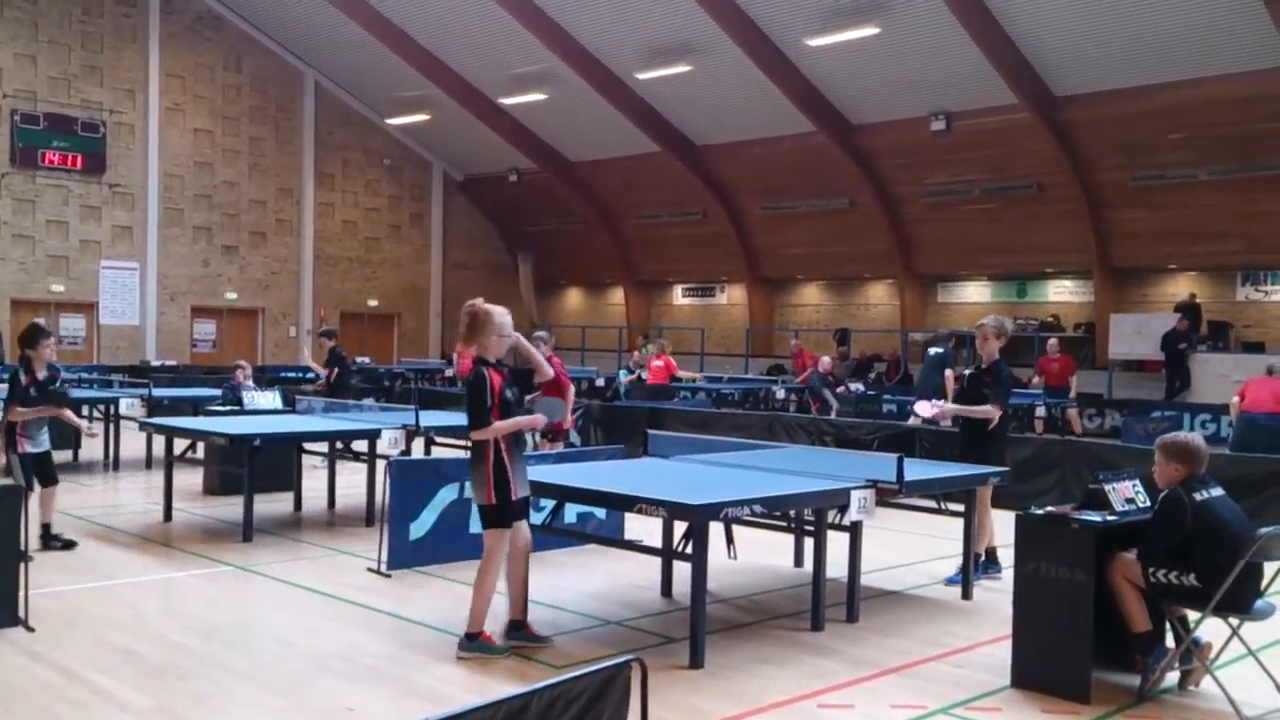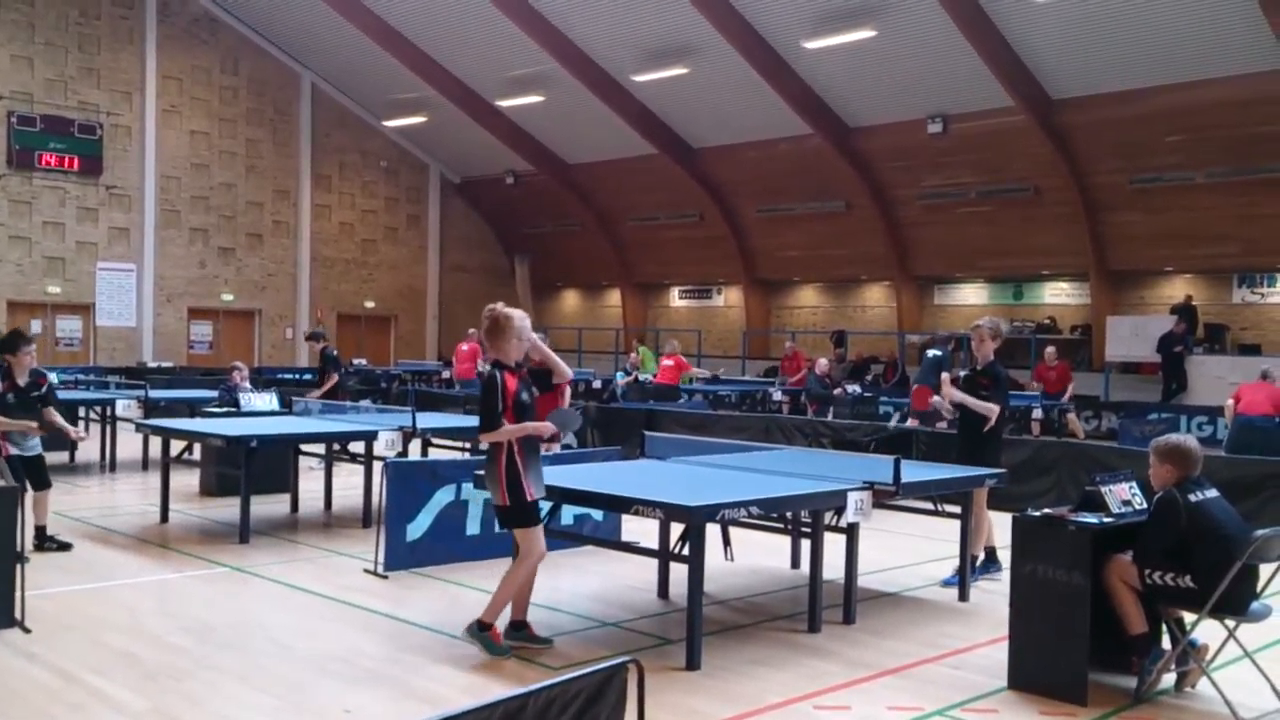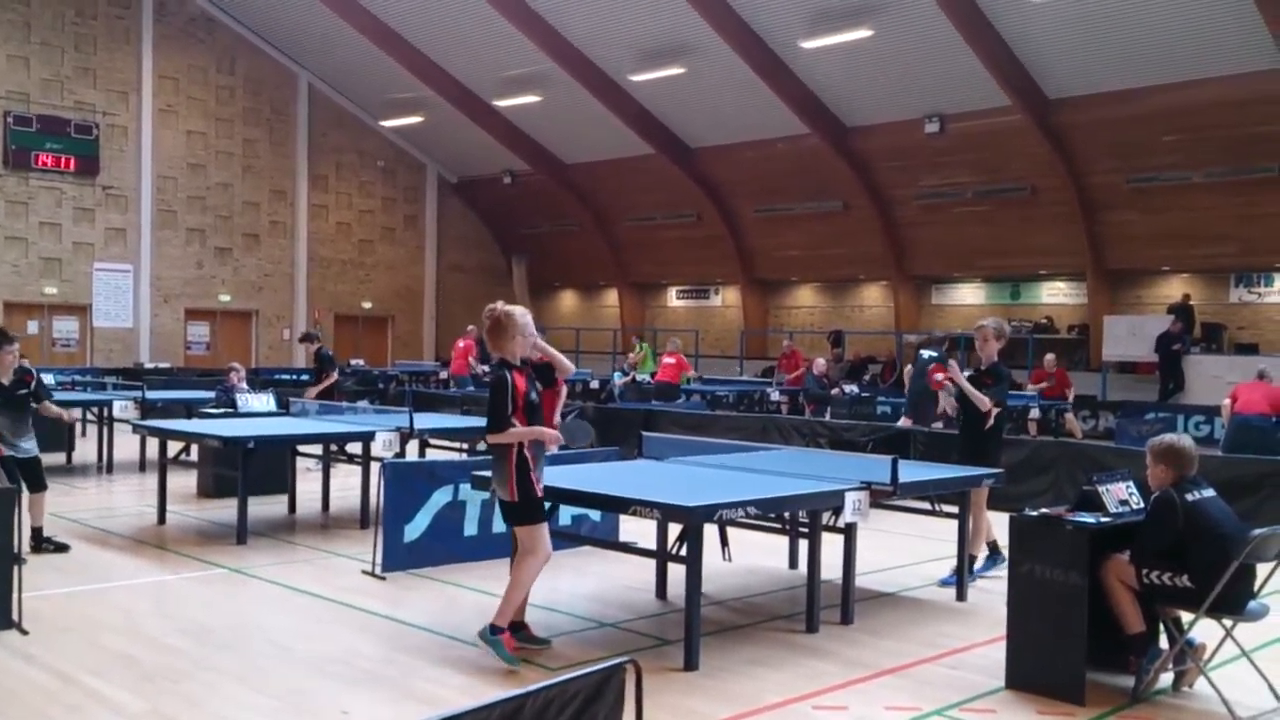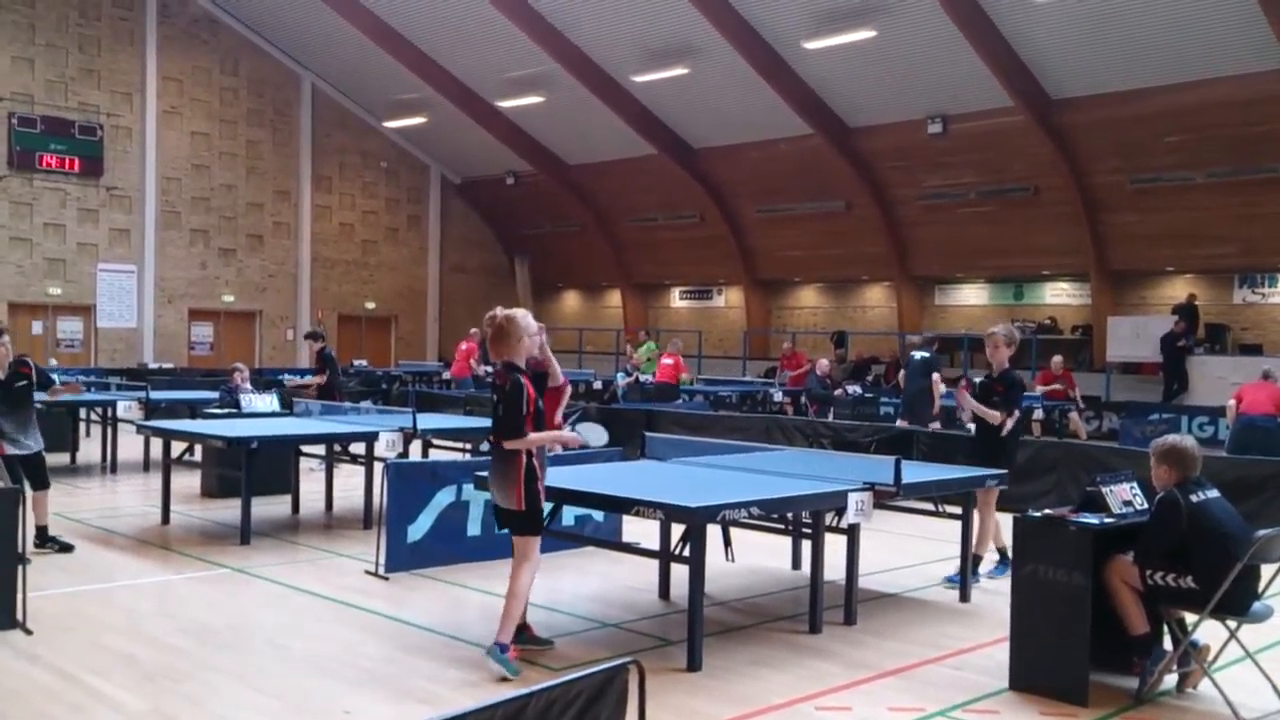
dt=0.2s
person 1, frame 1
left shoulder: (500, 372)
right shoulder: (480, 377)
left elbow: (545, 374)
right elbow: (478, 431)
left wrist: (522, 343)
right wrist: (522, 421)
left hip: (511, 471)
right hip: (493, 473)
left knee: (521, 546)
right knee: (496, 554)
left ankle: (517, 625)
right ankle: (472, 637)
person 1, frame 2
left shoulder: (521, 374)
right shoulder: (495, 379)
left elbow: (564, 375)
right elbow: (486, 433)
left wrist: (538, 347)
right wrist: (531, 428)
left hip: (526, 473)
right hip: (509, 476)
left knee: (529, 551)
right knee: (534, 552)
left ankle: (517, 625)
right ankle: (484, 624)
person 1, frame 3
left shoulder: (525, 371)
right shoulder: (504, 378)
left elbow: (567, 371)
right elbow: (494, 433)
left wrist: (541, 345)
right wrist: (538, 432)
left hip: (515, 473)
right hip: (518, 474)
left knee: (527, 550)
right knee: (539, 552)
left ankle: (516, 626)
right ankle: (496, 628)
person 1, frame 4
left shoulder: (506, 376)
right shoulder: (517, 382)
right elbow: (512, 439)
left wrist: (544, 352)
right wrist: (558, 436)
left hip: (502, 477)
right hip: (520, 479)
left knee: (522, 558)
right knee: (527, 562)
left ankle: (518, 628)
right ankle: (500, 646)
person 2, frame 1
left shoulder: (1003, 374)
right shoulder: (971, 373)
left elbow: (993, 411)
right elbow: (959, 406)
left wrist: (957, 409)
right wrist: (944, 407)
left hip: (990, 448)
right hip: (969, 445)
left knee: (981, 504)
right knee: (979, 504)
left ankle: (973, 564)
right ankle: (991, 560)
person 2, frame 2
left shoulder: (999, 376)
right shoulder: (967, 375)
left elbow: (994, 411)
right elbow: (955, 411)
left wrist: (962, 397)
left hip: (986, 449)
right hip: (966, 447)
left knee: (977, 505)
right knee: (977, 505)
left ankle: (969, 566)
right ankle: (990, 560)
person 2, frame 3
left shoulder: (1001, 375)
right shoulder: (971, 374)
left elbow: (985, 404)
right elbow: (955, 410)
left wrist: (959, 380)
right wrist: (947, 390)
left hip: (985, 448)
right hip: (967, 445)
left knee: (977, 505)
right knee: (974, 504)
left ankle: (966, 567)
right ankle: (995, 553)
person 2, frame 4
left shoulder: (1013, 382)
right shoulder: (983, 381)
left elbow: (999, 418)
left wrist: (970, 404)
right wrist: (963, 403)
left hip: (999, 452)
right hip: (980, 450)
left knee: (985, 506)
right knee: (985, 507)
left ankle: (973, 567)
right ankle: (1004, 558)
person 3, frame 1
left shoulder: (1175, 498)
right shoulder: (1212, 490)
left elbow: (1148, 554)
left wrist: (1134, 554)
right wrist: (1140, 554)
left hip: (1218, 588)
right hip: (1243, 586)
left knee: (1119, 566)
right knee: (1160, 571)
left ankle: (1152, 654)
right ankle: (1188, 647)
person 3, frame 2
left shoulder: (1170, 499)
right shoulder: (1207, 491)
left elbow: (1144, 556)
left wrist: (1129, 557)
right wrist: (1138, 557)
left hip: (1214, 589)
right hip: (1239, 587)
left knee: (1114, 568)
right knee: (1157, 572)
left ankle: (1148, 656)
right ankle: (1185, 649)
person 3, frame 3
left shoulder: (1167, 498)
right shoulder: (1204, 491)
left elbow: (1141, 555)
left wrist: (1126, 556)
right wrist: (1133, 556)
left hip: (1211, 588)
right hip: (1236, 587)
left knee: (1112, 568)
right knee: (1154, 571)
left ankle: (1146, 656)
right ankle: (1183, 648)
person 3, frame 4
left shoulder: (1171, 499)
right shoulder: (1208, 492)
left elbow: (1145, 556)
left wrist: (1130, 557)
right wrist: (1137, 557)
left hip: (1216, 590)
right hip: (1240, 588)
left knee: (1116, 568)
right knee: (1159, 573)
left ankle: (1150, 657)
right ankle: (1186, 650)
person 4, frame 1
left shoulder: (55, 372)
right shoulder: (20, 376)
left elbow: (59, 406)
right elbow: (11, 414)
left wrist: (81, 424)
right wrist: (41, 411)
left hip: (40, 439)
right hip: (18, 440)
left knee: (50, 485)
right knee: (25, 491)
left ankle: (47, 536)
person 4, frame 2
left shoulder: (40, 378)
left elbow: (48, 411)
left wrist: (68, 428)
right wrist: (22, 425)
left hip: (31, 444)
left knee: (43, 488)
left ankle: (41, 537)
person 4, frame 3
left shoulder: (28, 375)
left elbow: (43, 405)
left wrist: (61, 413)
left hip: (26, 443)
left knee: (39, 489)
left ankle: (38, 538)
person 4, frame 4
left shoulder: (26, 367)
left elbow: (51, 390)
left wrist: (67, 389)
left hip: (30, 440)
left knee: (42, 487)
left ankle: (42, 537)
